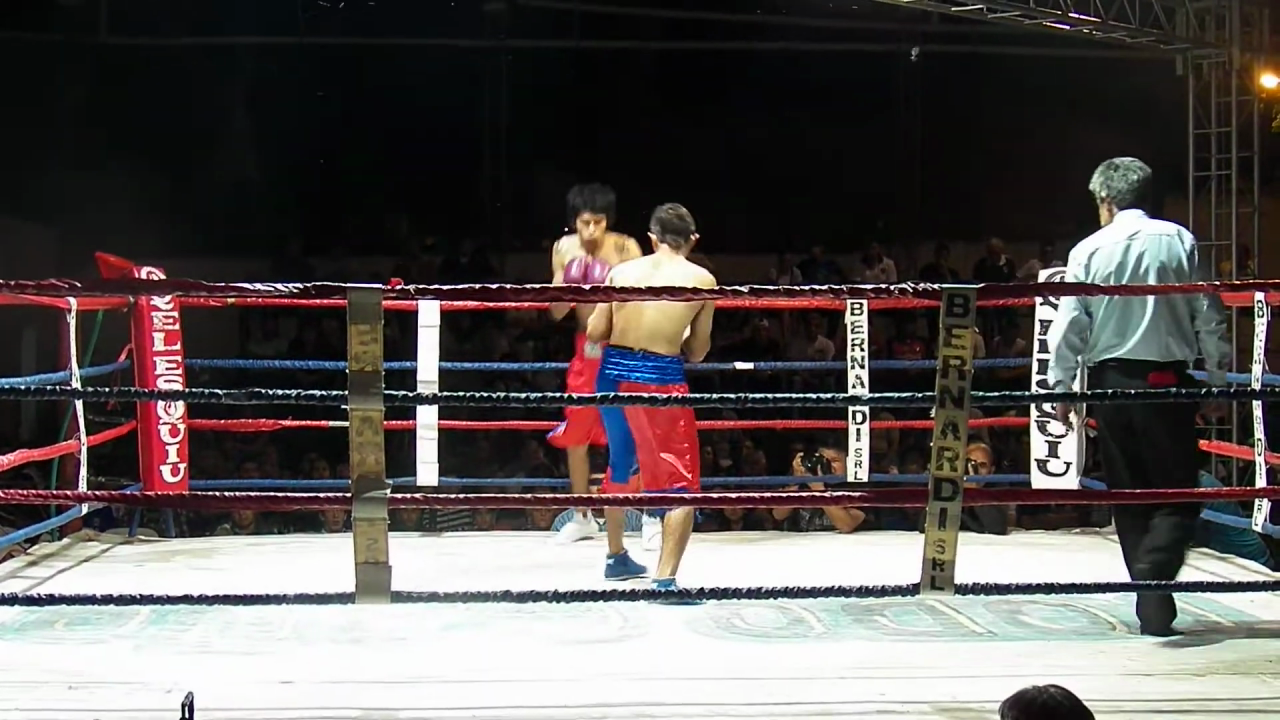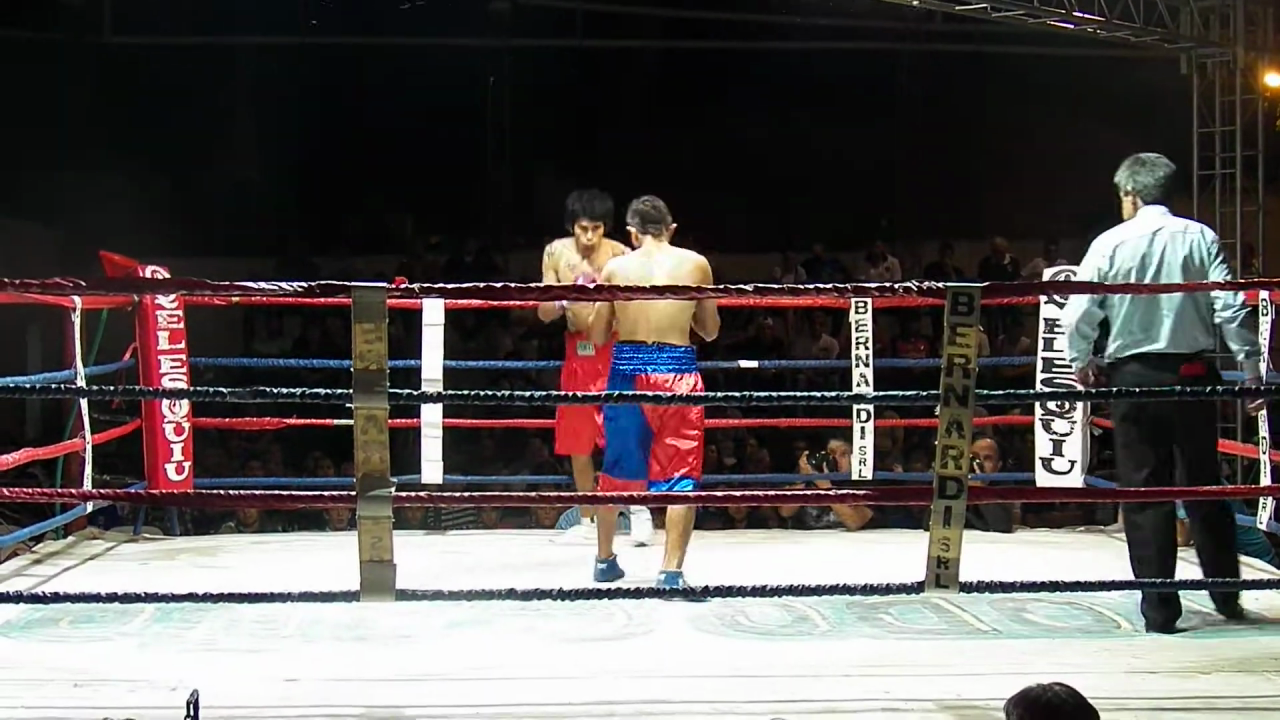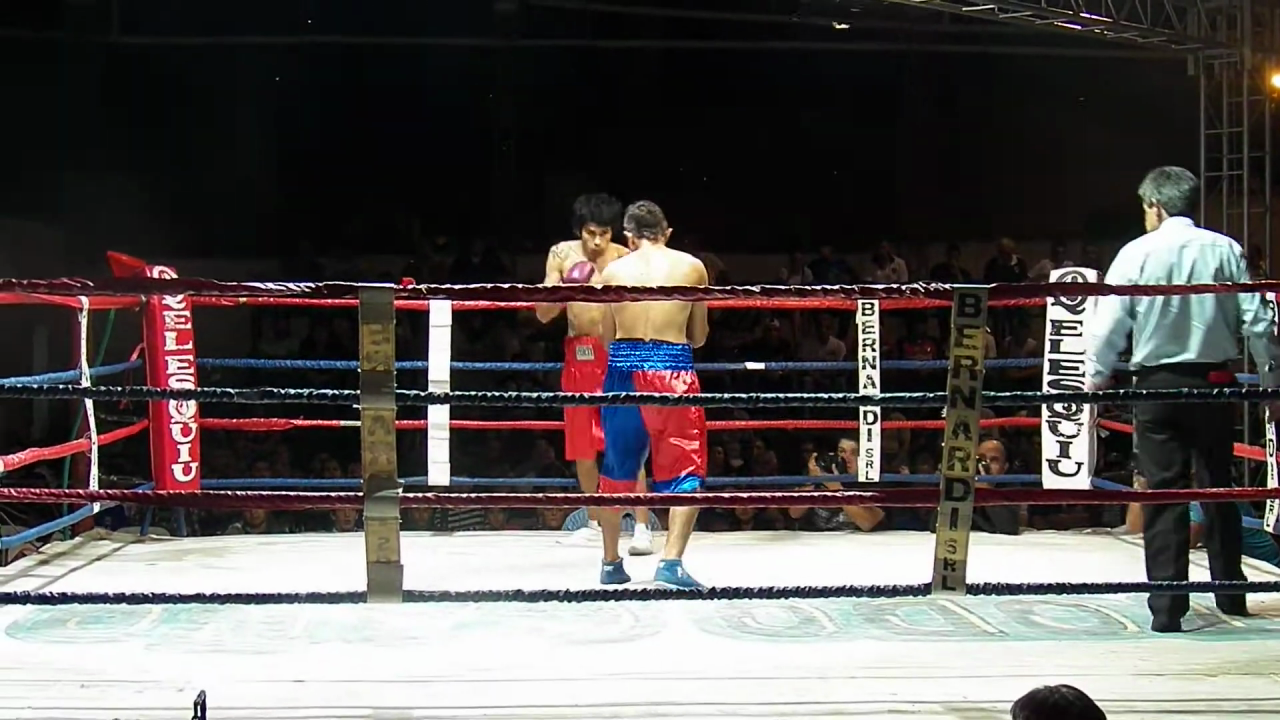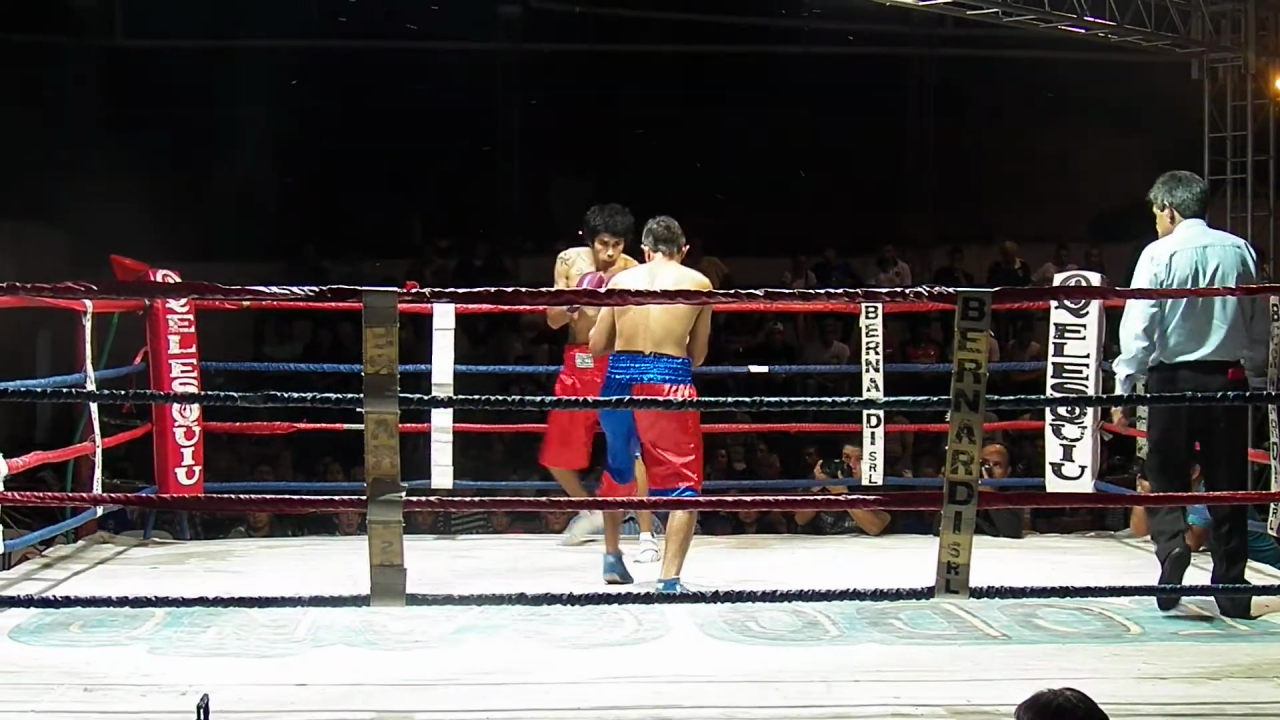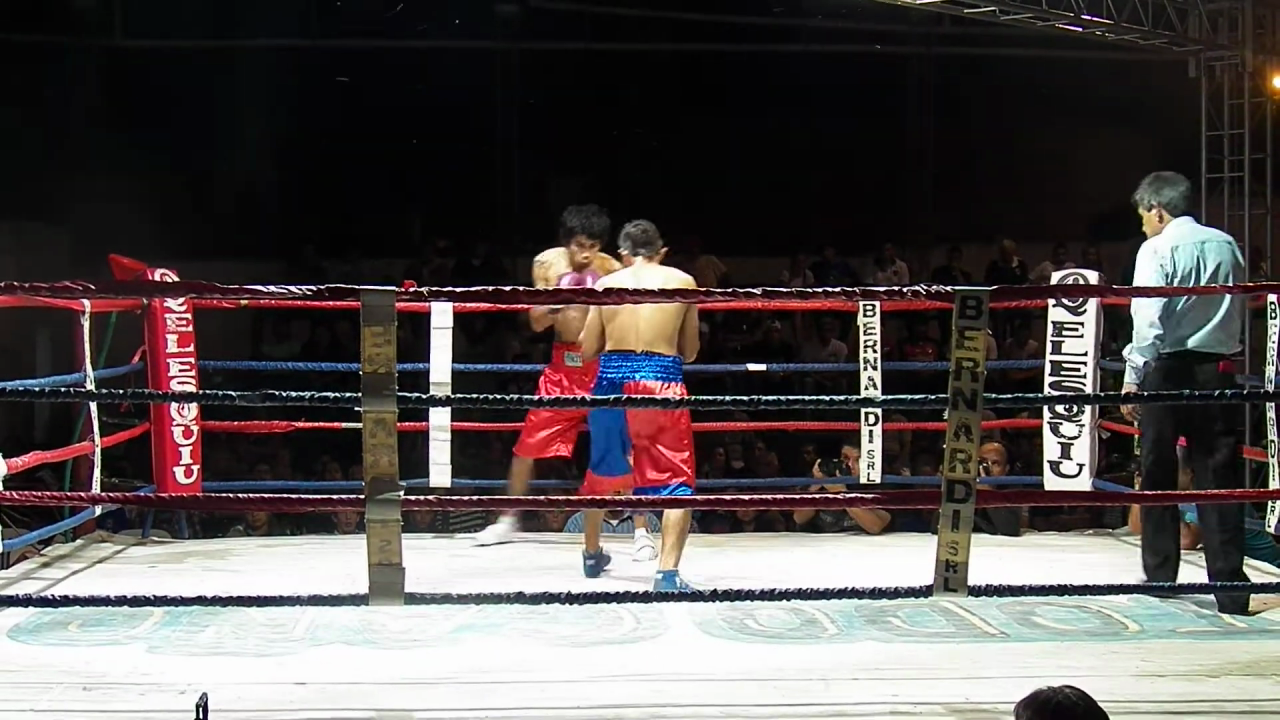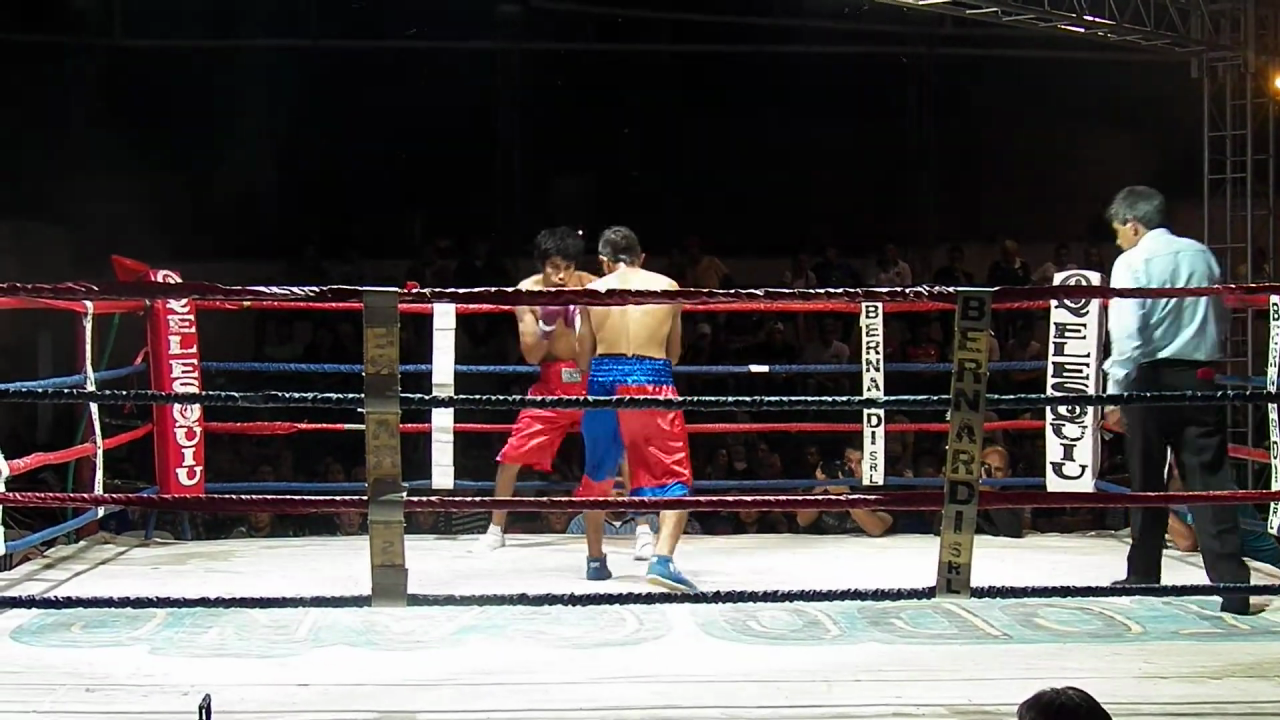
dt=0.2s
person 1, frame 1
left shoulder: (1087, 251)
right shoulder: (1178, 240)
left elbow: (1066, 329)
right elbow: (1209, 317)
left wrist: (1061, 386)
right wrist: (1217, 377)
left hip: (1109, 384)
right hip: (1164, 383)
left knee: (1131, 498)
right knee: (1177, 495)
left ankle: (1153, 608)
right ankle: (1154, 587)
person 1, frame 2
left shoulder: (1109, 243)
right shoulder: (1199, 237)
left elbow: (1078, 315)
right elbow: (1230, 309)
left wrist: (1081, 359)
right wrist: (1253, 372)
left hip: (1131, 377)
right hip: (1190, 374)
left knee: (1145, 494)
right knee: (1203, 486)
left ankle: (1159, 607)
right ankle: (1224, 590)
person 1, frame 3
left shoulder: (1137, 253)
right shoulder: (1225, 249)
left elbow: (1108, 323)
left wrist: (1096, 375)
left hip: (1158, 384)
right hip: (1213, 382)
left knee: (1164, 496)
right knee: (1219, 489)
left ankle: (1167, 605)
right ankle: (1230, 591)
person 1, frame 4
left shoulder: (1159, 254)
right shoulder: (1240, 251)
left elbow: (1139, 326)
right elbow: (1258, 326)
left wrist: (1123, 387)
right wrist: (1251, 373)
left hip: (1173, 381)
right hip: (1226, 380)
left knee: (1166, 485)
right knee: (1227, 488)
left ankle: (1174, 555)
right ankle: (1232, 592)
person 1, frame 5
left shoulder: (1158, 249)
right shoulder: (1227, 245)
left elbow: (1148, 320)
right elbow: (1236, 314)
left wrist: (1132, 379)
left hip: (1170, 370)
right hip: (1218, 370)
left knee: (1158, 474)
right knee: (1220, 479)
left ankle: (1160, 570)
right ankle: (1229, 586)
person 1, frame 6
left shoulder: (1133, 262)
right shoulder: (1202, 256)
left elbow: (1126, 335)
right elbow: (1218, 322)
left wrist: (1115, 392)
left hip: (1152, 380)
right hip: (1198, 379)
left knee: (1147, 482)
right knee: (1210, 482)
left ankle: (1143, 574)
right ankle: (1231, 582)
person 2, frame 1
left shoulder: (622, 271)
right shoulder: (702, 280)
left elbow: (594, 333)
right elbow: (696, 353)
left hip: (614, 375)
right hip: (661, 381)
left knee: (621, 467)
right knee: (680, 483)
left ankle: (616, 556)
right ankle: (665, 579)
person 2, frame 2
left shoulder: (615, 268)
right shoulder: (697, 264)
left elbow: (597, 333)
right elbow: (710, 331)
left hip: (626, 370)
right hip: (676, 372)
left knee: (619, 467)
right knee: (681, 474)
left ankle: (605, 560)
right ankle: (671, 573)
person 2, frame 3
left shoulder: (613, 271)
right shoulder: (693, 267)
left elbow: (607, 337)
right elbow: (698, 337)
left hip: (623, 369)
right hip: (672, 370)
left knee: (616, 468)
right knee: (684, 472)
left ankle: (611, 564)
right ankle: (671, 563)
person 2, frame 4
left shoulder: (620, 280)
right shoulder: (699, 283)
left elbow: (597, 344)
right elbow: (697, 356)
left hip: (621, 379)
right hip: (670, 383)
left knee: (618, 470)
right knee: (682, 483)
left ankle: (612, 555)
right ankle: (669, 579)
person 2, frame 5
left shoulder: (606, 284)
right shoulder: (683, 282)
left elbow: (588, 348)
right elbow: (690, 352)
left hip: (612, 380)
right hip: (662, 382)
left knee: (604, 469)
right knee: (675, 481)
left ankle: (592, 554)
right ankle: (668, 572)
person 2, frame 6
left shoulder: (593, 292)
right shoulder: (668, 287)
left elbow: (584, 360)
right elbow: (673, 354)
left hip: (604, 384)
right hip: (652, 385)
left knee: (597, 475)
right knee: (672, 479)
left ankle: (595, 560)
right ankle: (662, 558)
person 3, frame 1
left shoulder: (625, 248)
right shoulder: (563, 250)
right elbow: (556, 311)
right wrist: (570, 289)
right hip: (588, 348)
right knee: (573, 436)
right ankle: (584, 517)
person 3, frame 2
left shoulder: (620, 255)
right shoulder: (556, 253)
right elbow: (544, 314)
right wrist: (564, 300)
left hip: (615, 349)
right hip: (577, 352)
right knee: (576, 441)
left ankle: (639, 510)
right ankle: (587, 520)
person 3, frame 3
left shoulder: (626, 259)
right shoulder: (560, 254)
right elbow: (542, 313)
right wrist: (566, 289)
right hip: (577, 356)
right knee: (582, 448)
left ankle: (642, 527)
right ankle: (594, 522)
person 3, frame 4
left shoulder: (633, 271)
right shoulder: (568, 260)
right elbow: (553, 320)
right wrist: (575, 301)
right hip: (576, 365)
right knee: (556, 454)
left ankle: (647, 536)
right ankle: (590, 511)
person 3, frame 5
left shoulder: (613, 270)
right shoulder: (546, 263)
right elbow: (537, 324)
right wrist: (557, 302)
left hip: (601, 364)
right hip: (562, 363)
right knee: (528, 445)
left ankle: (642, 532)
right ankle: (506, 521)
person 3, frame 6
left shoulder: (591, 286)
right shoulder: (527, 292)
right elbow: (532, 356)
right wrist: (546, 325)
right hip: (552, 381)
right knee: (511, 455)
right ankle: (495, 530)
